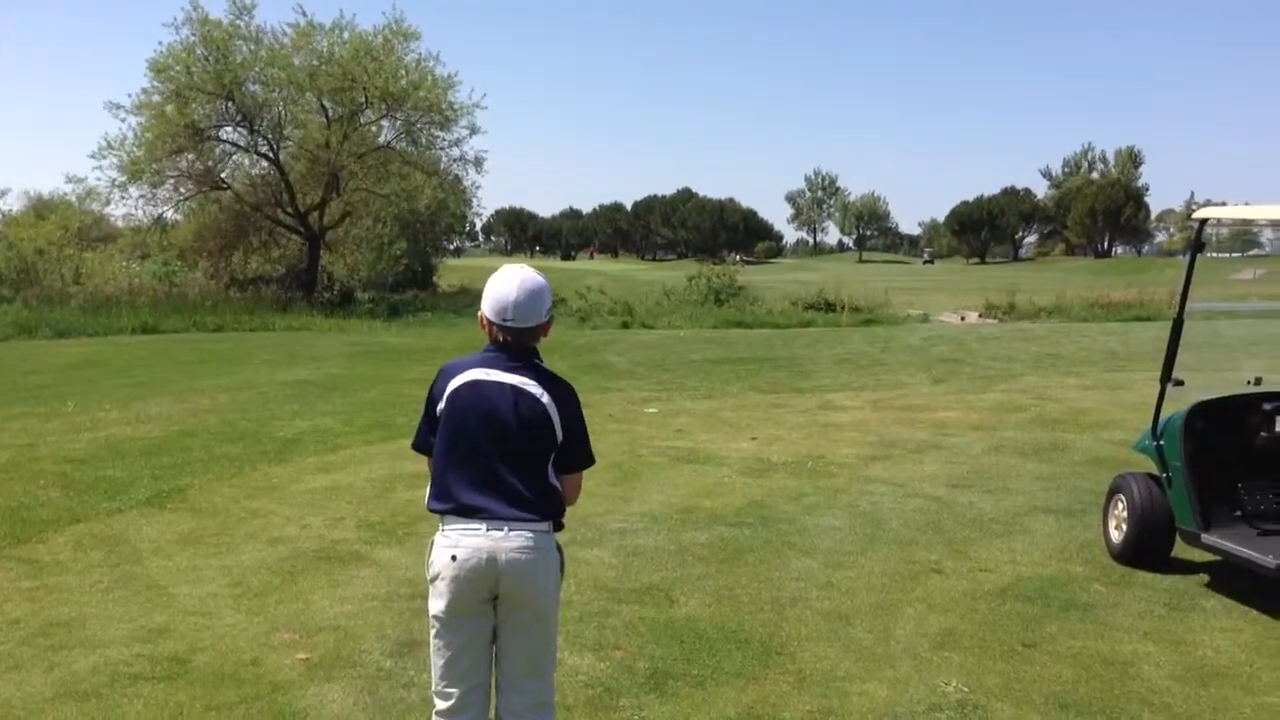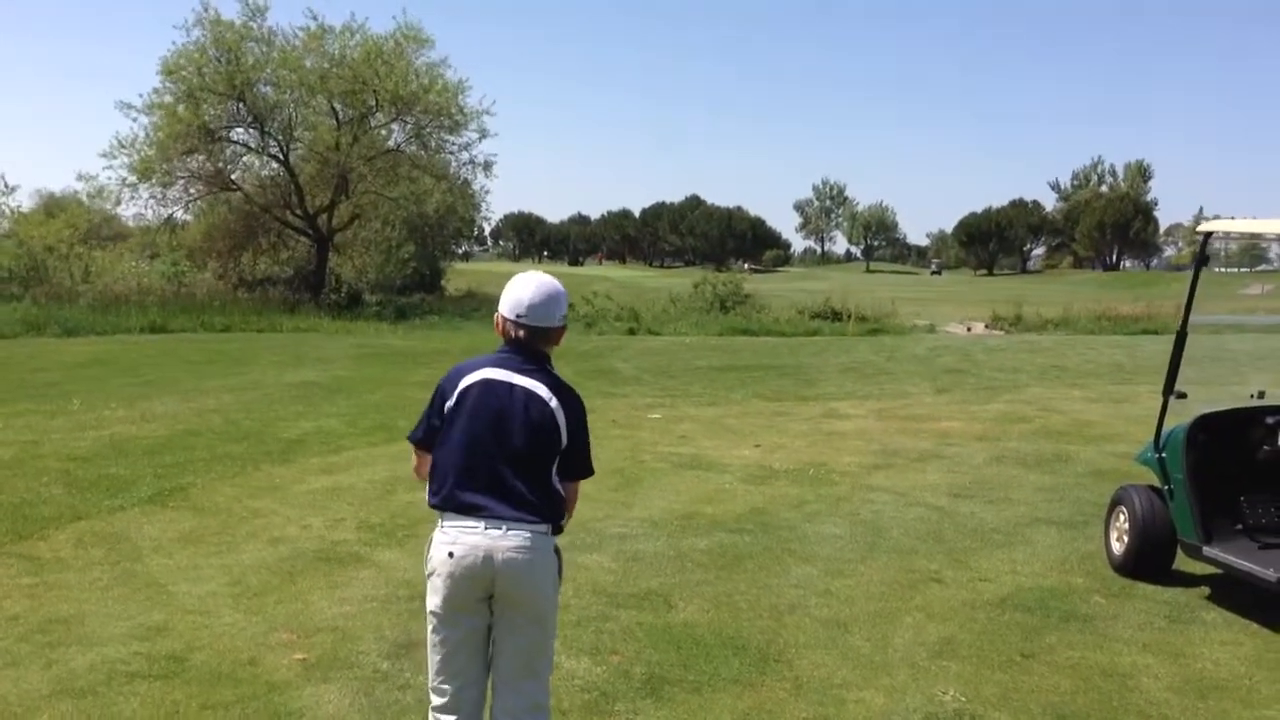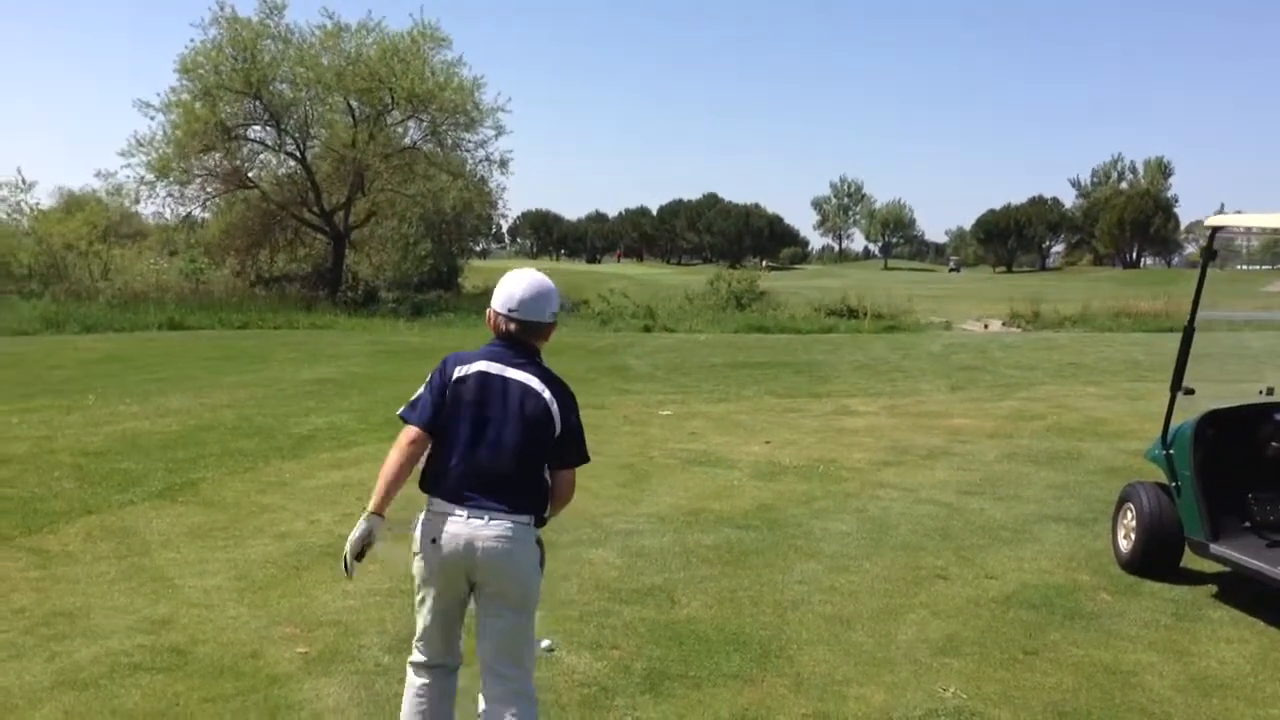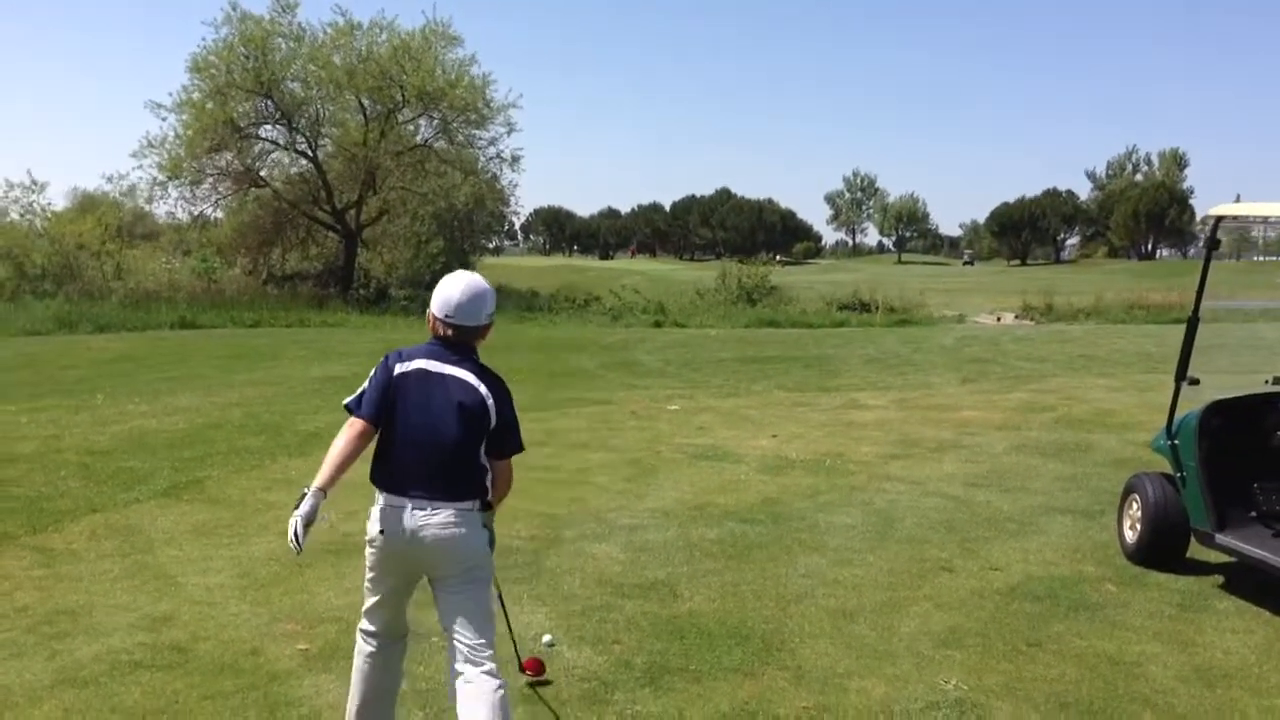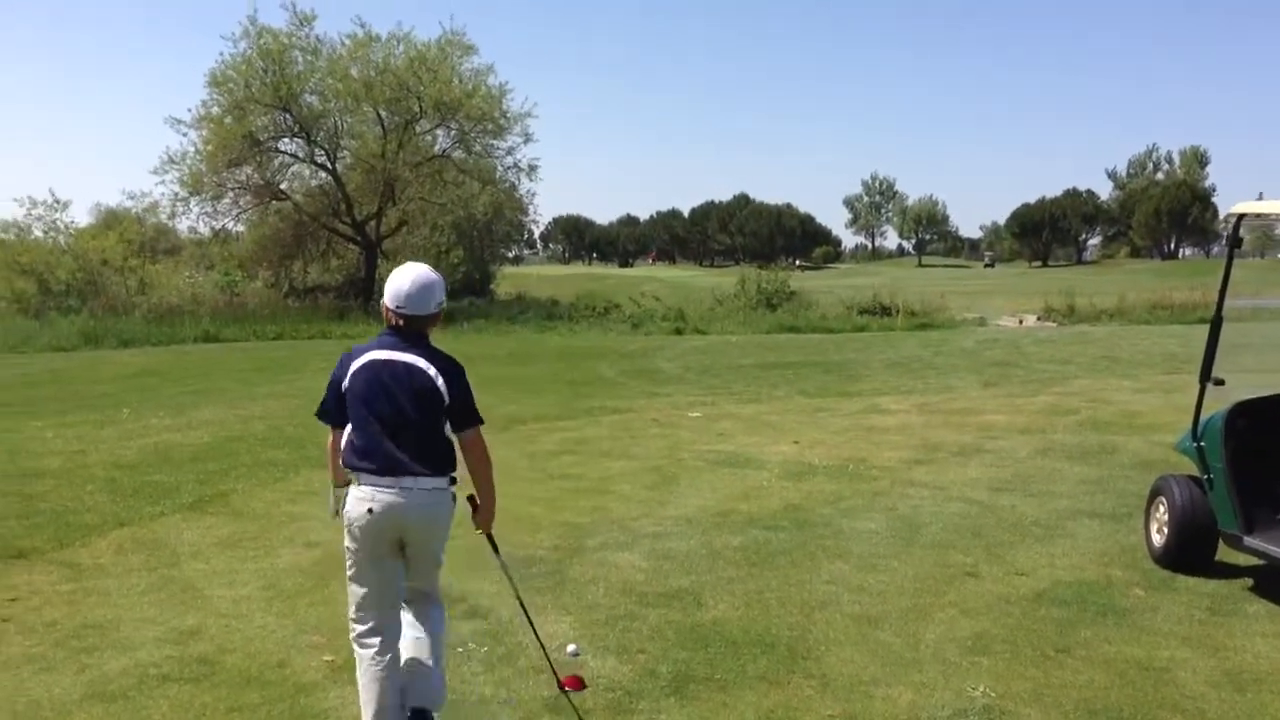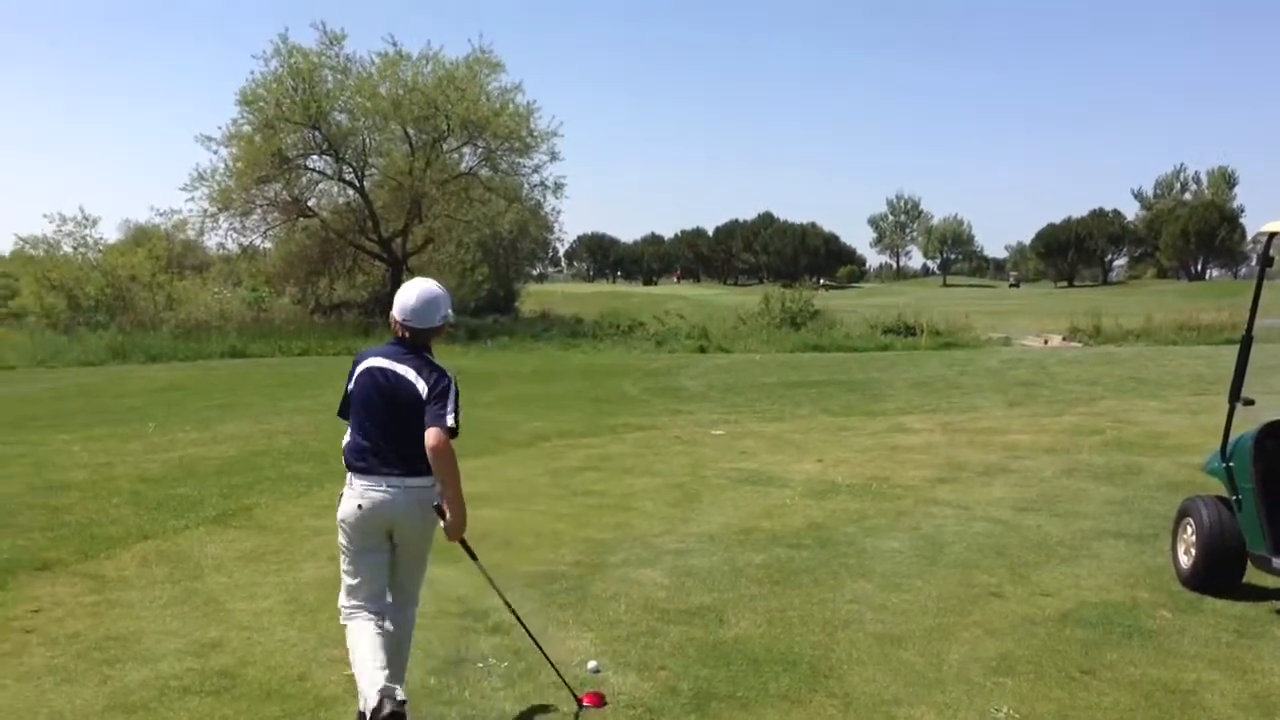
dt=0.3s
person 1, frame 1
left shoulder: (451, 378)
right shoulder: (557, 393)
left elbow: (434, 465)
right elbow: (569, 492)
left hip: (459, 545)
right hip: (531, 549)
person 1, frame 2
left shoulder: (460, 378)
right shoulder: (564, 400)
left elbow: (422, 466)
right elbow: (568, 499)
left hip: (457, 544)
right hip: (529, 551)
person 1, frame 3
left shoulder: (455, 369)
right shoulder: (555, 393)
left elbow: (411, 442)
right elbow: (564, 489)
left wrist: (373, 515)
left hip: (444, 529)
right hip: (511, 539)
left knee: (431, 661)
right knee: (508, 679)
person 1, frame 4
left shoulder: (395, 366)
right shoulder: (491, 387)
left elbow: (357, 431)
right elbow: (502, 476)
left wrist: (315, 493)
right wrist: (486, 509)
left hip: (393, 520)
right hip: (458, 527)
left knee: (380, 633)
right knee: (475, 660)
person 1, frame 5
left shoulder: (353, 361)
right shoulder: (446, 370)
left elbow: (336, 437)
right elbow: (472, 444)
left wrist: (339, 490)
right wrist: (487, 501)
left hip: (369, 498)
right hip: (430, 500)
left knee: (373, 625)
right knee: (423, 602)
person 1, frame 6
left shoulder: (362, 365)
right shoulder: (436, 378)
right elbow: (437, 444)
right wrist: (456, 509)
left hip: (362, 496)
right hip: (416, 499)
left knee: (361, 608)
right knee: (401, 604)
